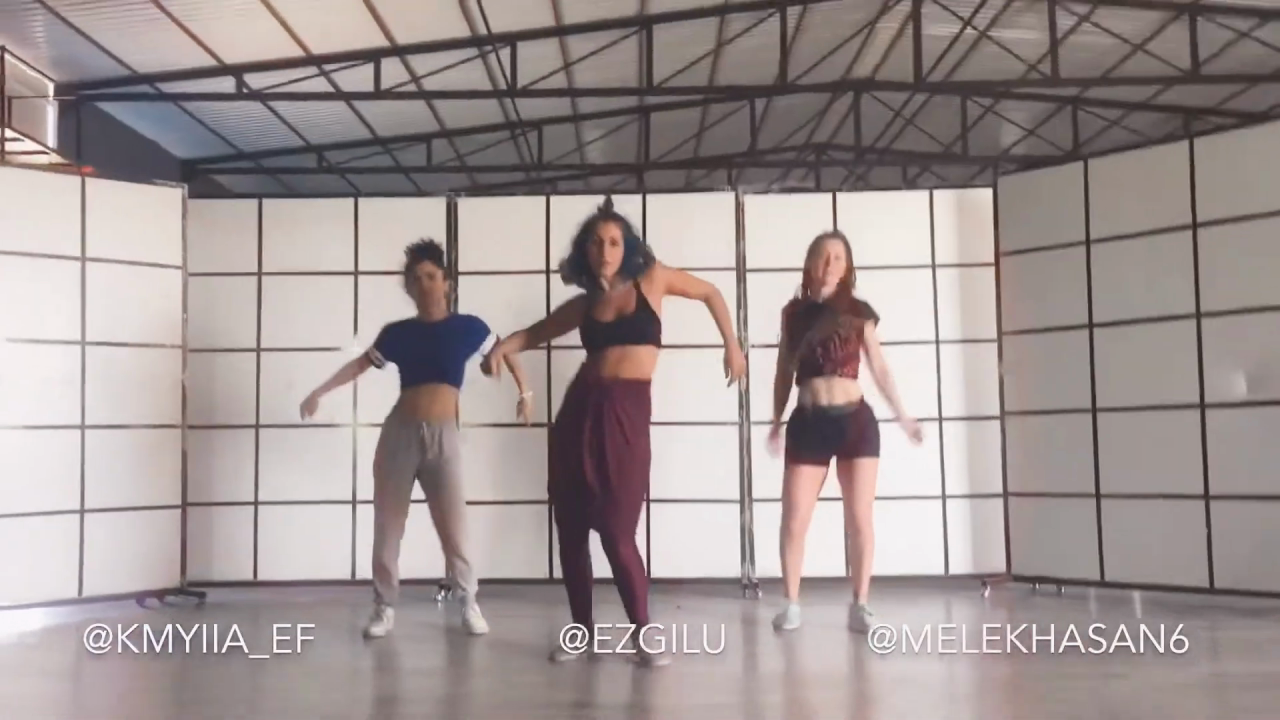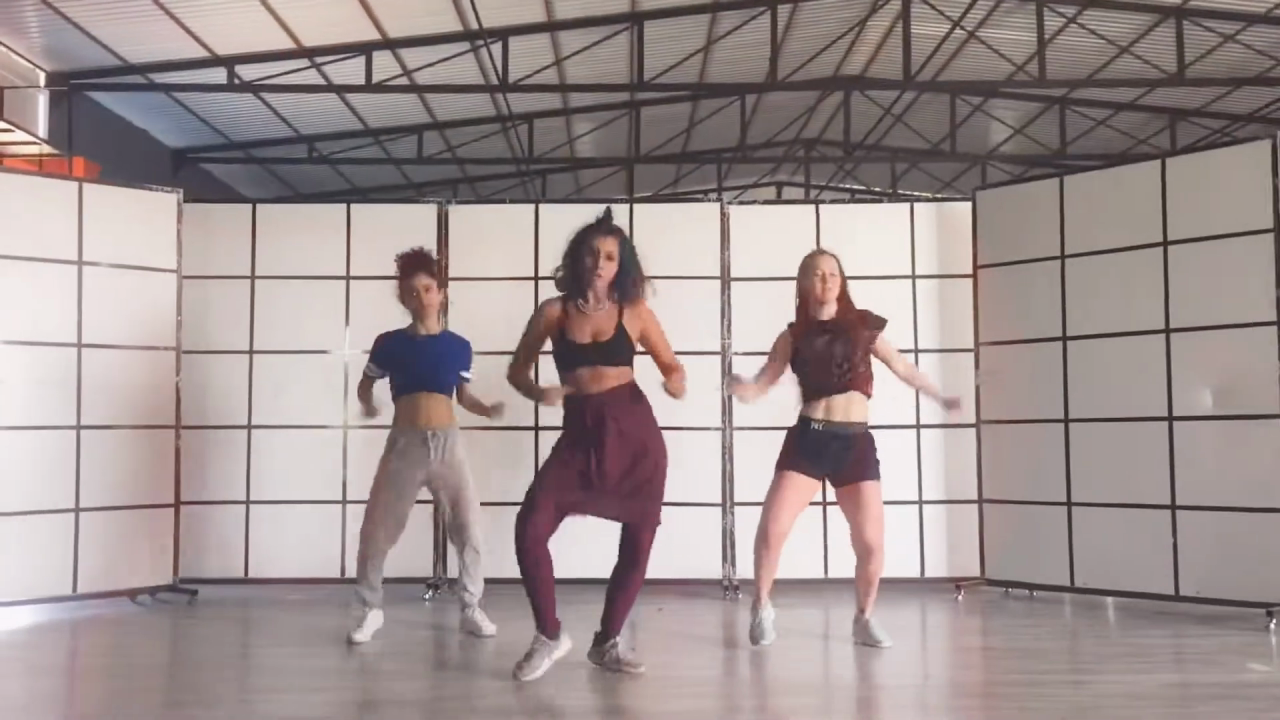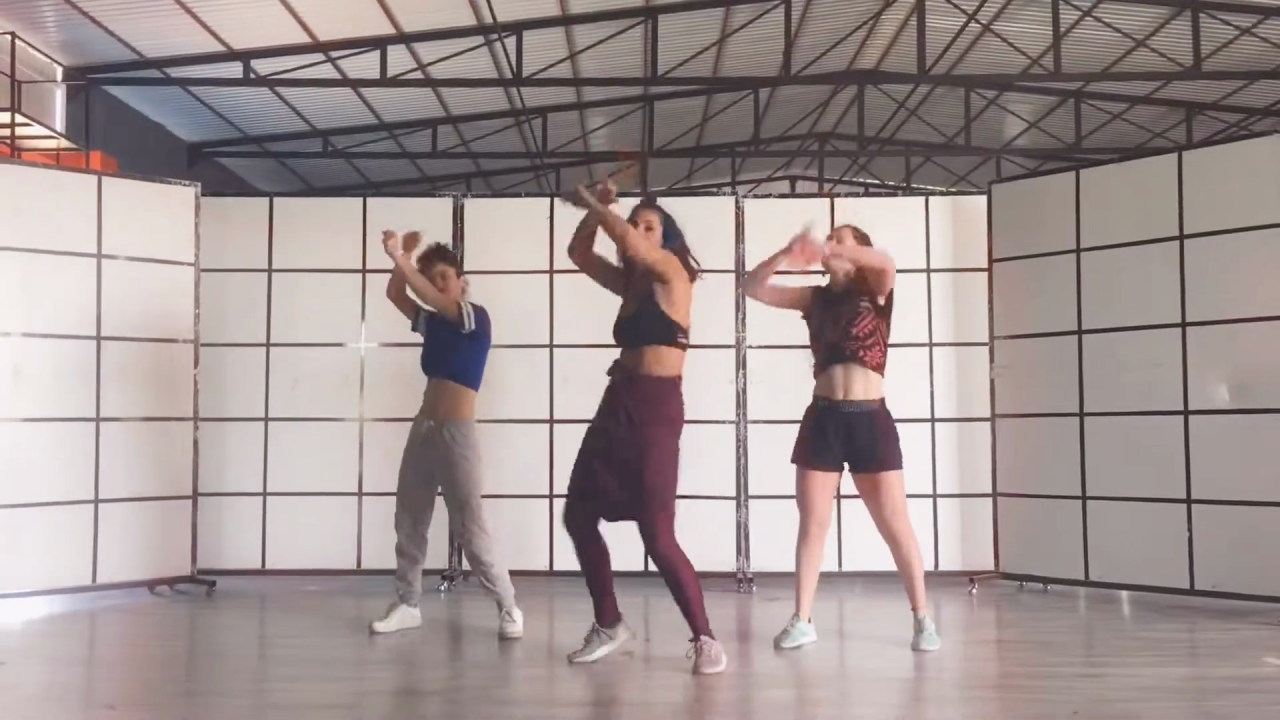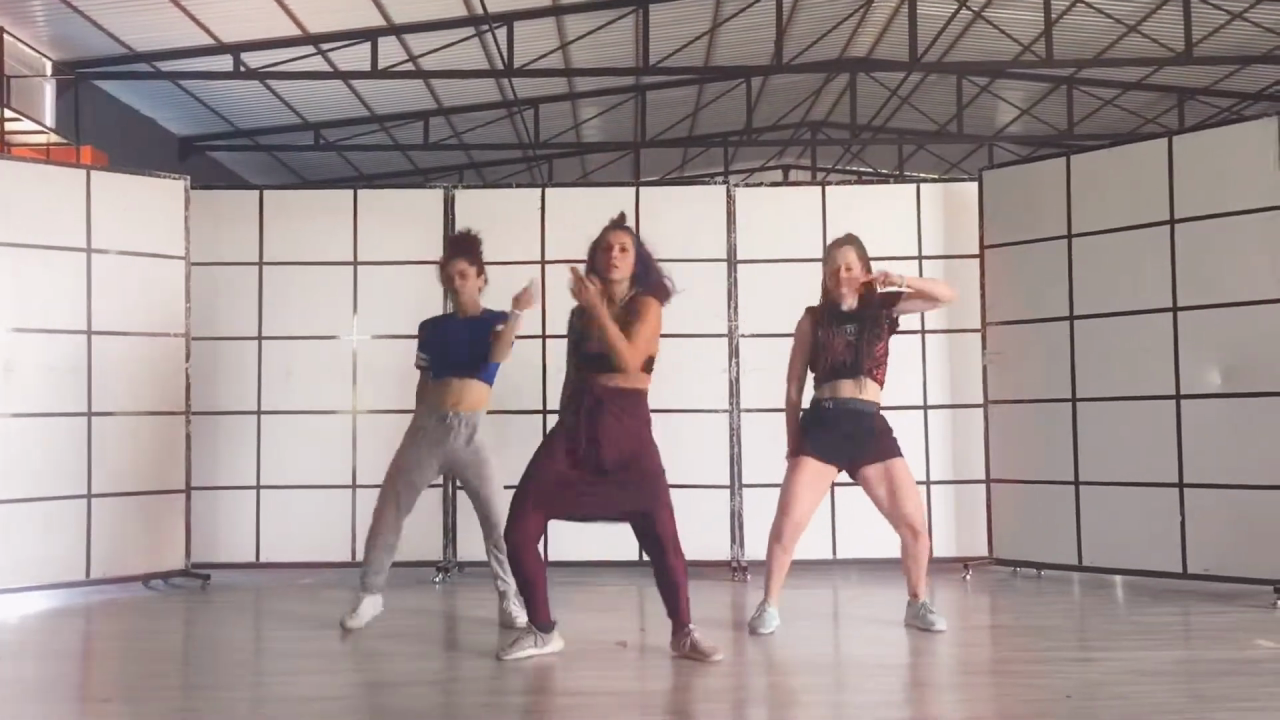
dt=1s
person 1, frame 1
left shoulder: (653, 278)
right shoulder: (581, 305)
left elbow: (711, 293)
right elbow: (534, 334)
left wrist: (732, 345)
right wrist: (504, 344)
left hip: (628, 415)
right hip: (579, 413)
left knee: (617, 533)
right knee: (570, 530)
left ankle: (643, 632)
right ankle: (583, 628)
person 1, frame 2
left shoulder: (635, 312)
right shoulder: (552, 311)
left elbow: (672, 368)
right elbow: (517, 370)
left wrist: (675, 381)
right wrist: (540, 393)
left hip: (634, 430)
right hip: (581, 433)
left knee: (639, 547)
right knee: (529, 529)
left ankle: (607, 643)
right ankle: (549, 635)
person 1, frame 3
left shoulder: (673, 273)
right shoulder: (631, 283)
left elbow: (626, 239)
right elbow: (579, 252)
left wrist: (595, 205)
right wrist: (599, 207)
left hip: (655, 413)
right hip: (615, 411)
left knee: (659, 540)
right knee: (578, 518)
left ankle: (706, 639)
right ankle: (608, 625)
person 1, frame 4
left shoulder: (646, 306)
right shoulder: (578, 314)
left elbow: (627, 361)
left wrist: (597, 307)
left hip: (627, 428)
right hip: (575, 426)
left knee: (662, 540)
right knee: (518, 532)
left ankle: (684, 632)
right ankle: (543, 630)
person 2, frame 1
left shoulder: (856, 312)
right shoulder: (793, 311)
left elbow: (879, 368)
left wrist: (903, 416)
right wrist: (776, 421)
left hip: (854, 420)
right hip: (807, 423)
left knee: (859, 519)
right knee: (794, 521)
left ankle: (860, 606)
right ankle: (790, 603)
person 2, frame 2
left shoulder: (863, 325)
right shoulder: (794, 335)
left elbow: (900, 365)
right elbow: (762, 382)
left wrist: (940, 397)
right wrist: (742, 387)
left hip: (856, 442)
right hip: (809, 440)
left knee: (870, 544)
right knee: (770, 531)
left ankle: (864, 618)
right ankle: (762, 608)
person 2, frame 3
left shoulder: (876, 291)
right shoulder: (816, 298)
left elbow: (885, 262)
right elbow: (753, 288)
left wrist: (831, 250)
right wrist: (786, 255)
left hip: (870, 421)
right hip: (823, 420)
left knee: (896, 526)
right knee: (813, 524)
left ankle: (922, 618)
right ankle: (802, 620)
person 2, frame 4
left shoulder: (883, 308)
right shoulder: (814, 319)
left elbow: (945, 295)
right elbow: (795, 384)
left wrist: (901, 281)
right wrist: (792, 441)
left hip: (870, 427)
right hip: (823, 425)
left knee: (914, 524)
right knee: (788, 522)
left ankle: (918, 603)
right ankle: (769, 606)
person 3, frame 1
left shoulder: (467, 327)
right shoulder: (397, 333)
right elbow: (362, 363)
left wrist: (524, 389)
right wrist: (319, 392)
left hip: (442, 436)
right hip: (400, 433)
left knee: (453, 527)
right knee: (387, 526)
left ankle: (469, 604)
right ankle: (385, 607)
person 3, frame 2
left shoulder: (458, 346)
right shoulder: (389, 343)
left elbow: (464, 396)
right elbow: (366, 384)
left wrist: (488, 409)
right wrist: (367, 404)
left hip: (448, 446)
right hip: (404, 448)
left knee: (469, 533)
right knee: (375, 534)
left ankle: (471, 610)
right ankle: (371, 610)
person 3, frame 3
left shoulder: (476, 318)
right shoulder: (433, 324)
left elbow: (437, 298)
right elbow: (396, 294)
left wrist: (402, 260)
right wrist: (402, 258)
left hip: (457, 433)
right hip: (422, 430)
left knee: (470, 529)
right knee: (409, 523)
left ankle: (508, 607)
right ankle: (408, 604)
person 3, frame 4
left shoulder: (496, 321)
right shoulder: (432, 328)
left elbow: (497, 356)
left wrist: (516, 312)
left hip: (470, 434)
right hip: (427, 427)
left knee: (497, 519)
right knee: (388, 512)
left ankle: (510, 600)
right ankle: (370, 594)
